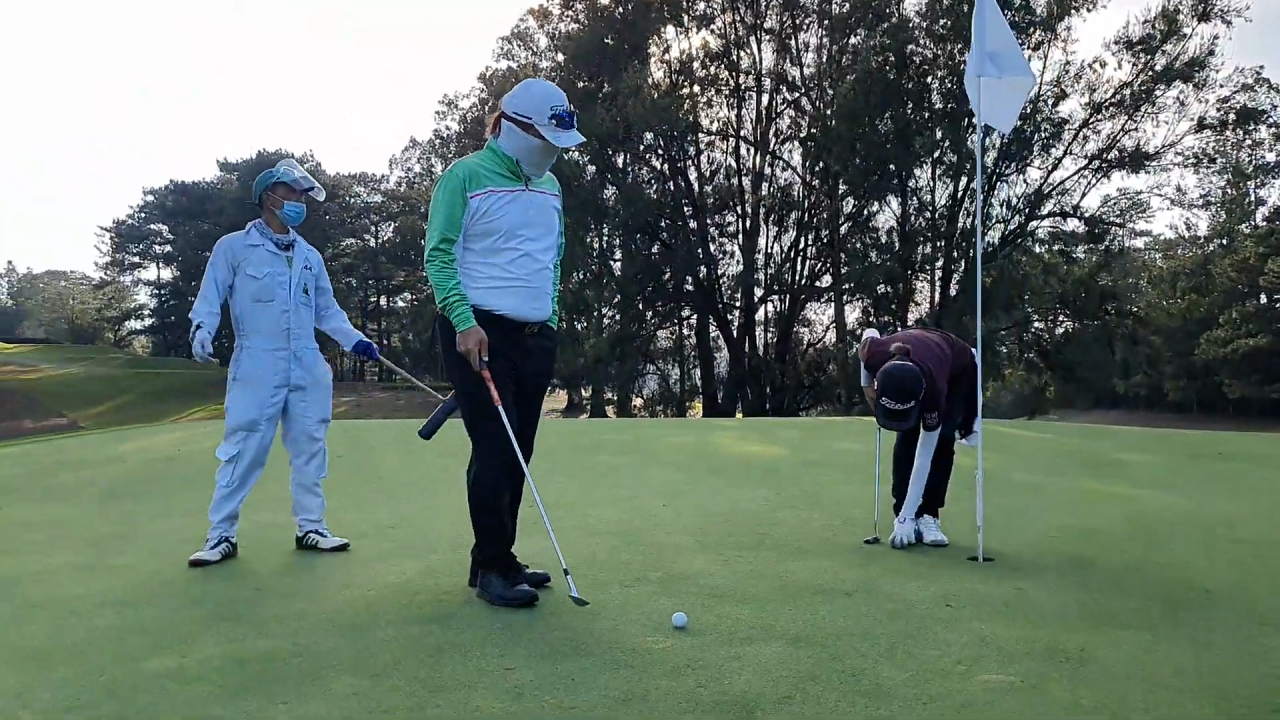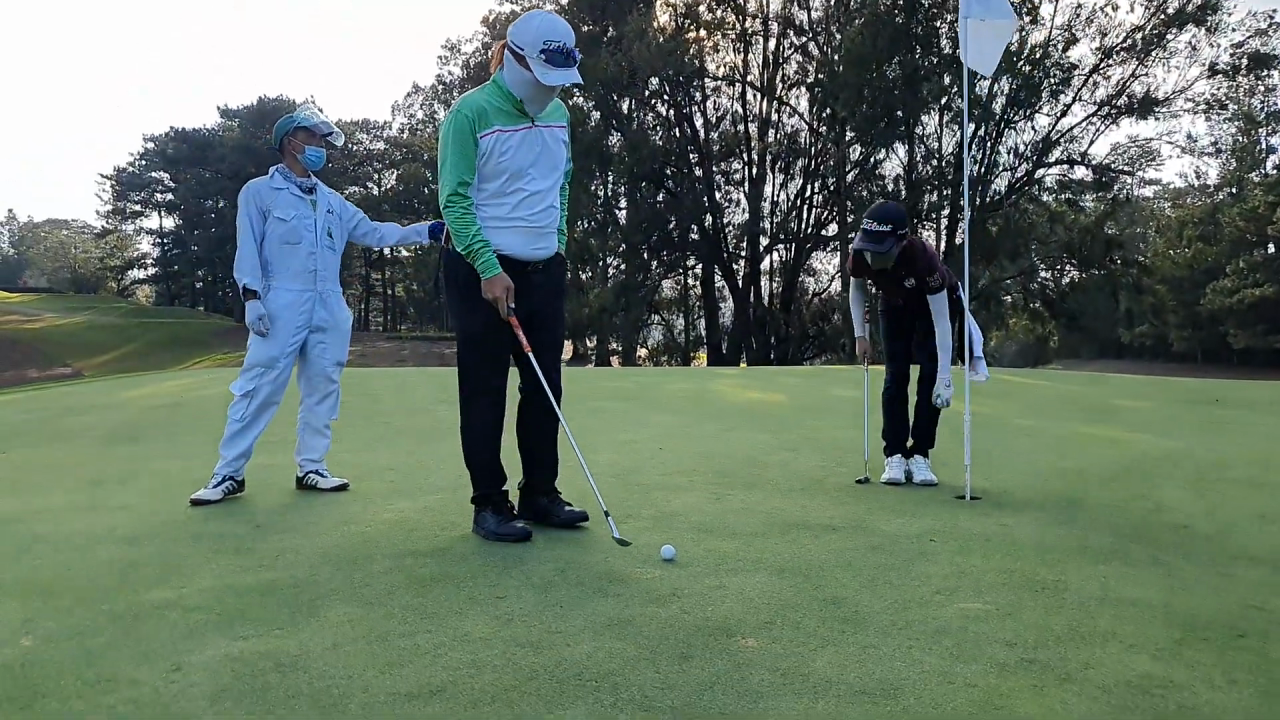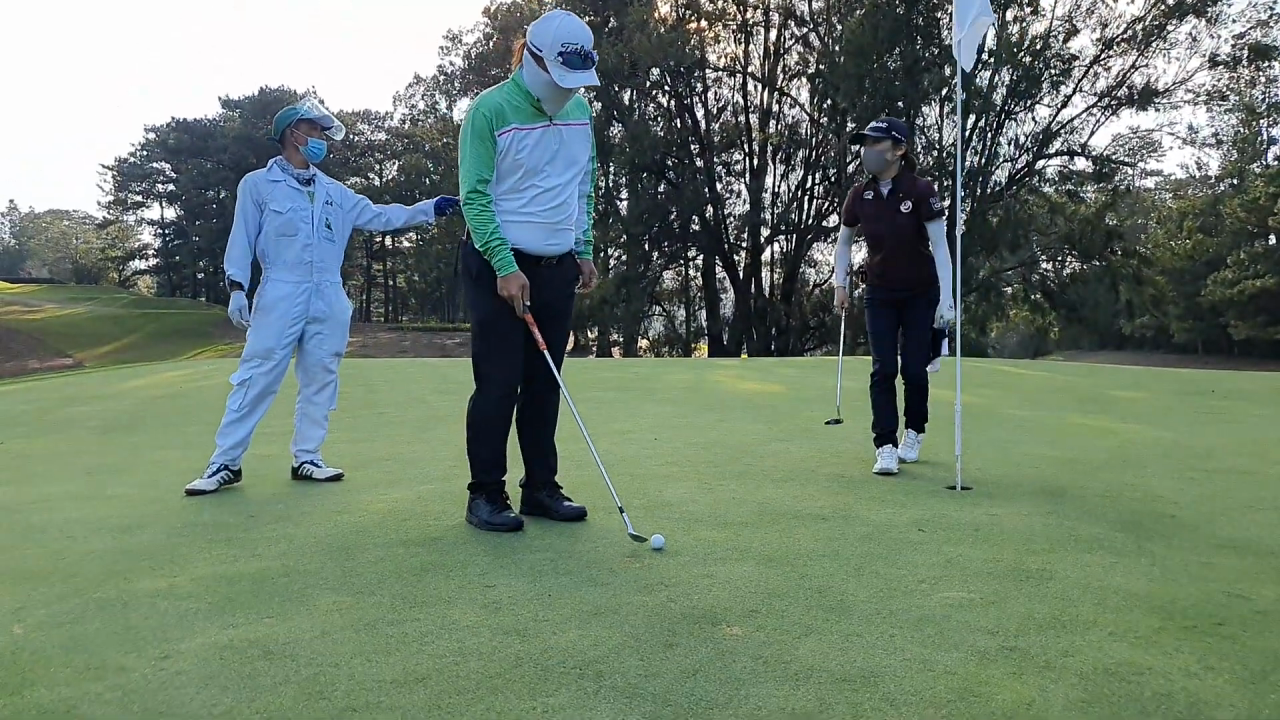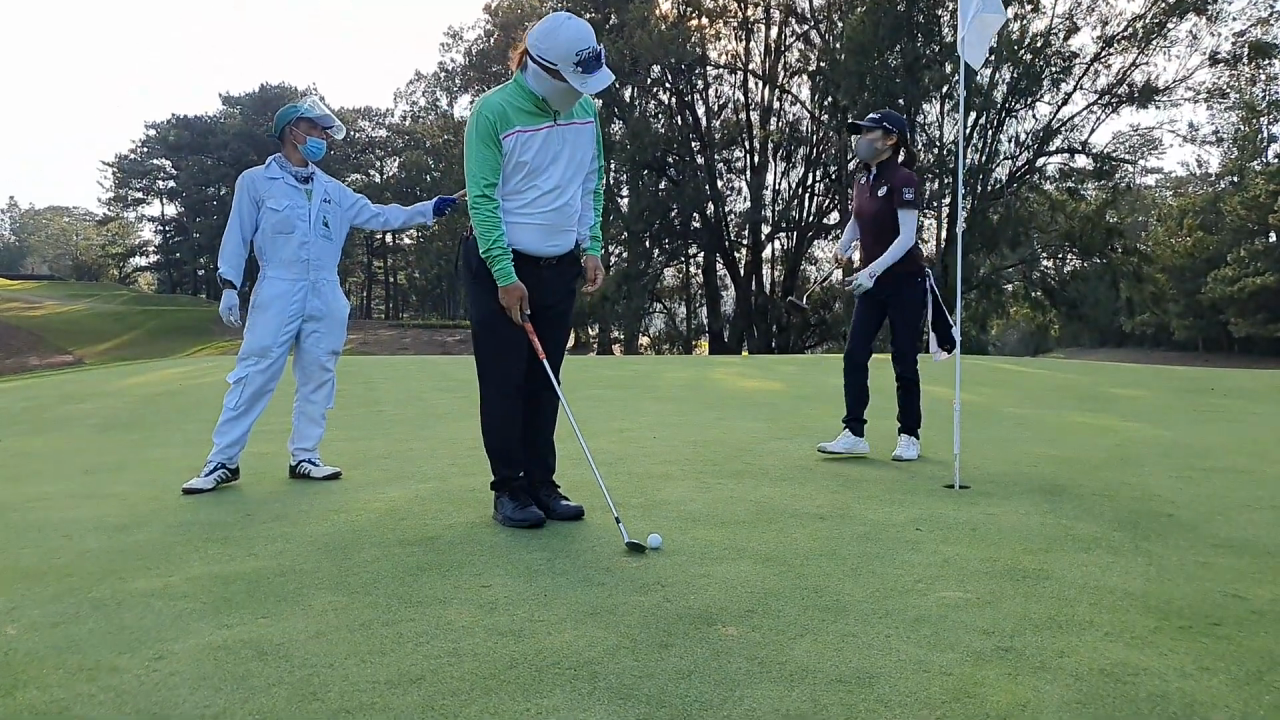
dt=0.4s
person 1, frame 1
left shoulder: (550, 186)
right shoulder: (464, 176)
right elbow: (438, 256)
left wrist: (551, 320)
right wrist: (463, 321)
left hip: (536, 335)
right hip: (478, 333)
left knee: (518, 451)
right knee: (494, 447)
left ankle: (496, 557)
right ankle: (491, 568)
person 1, frame 2
left shoulder: (557, 114)
right shoulder: (471, 112)
right elbow: (455, 198)
left wrist: (556, 241)
right wrist: (489, 269)
left hip: (544, 270)
right hip: (483, 272)
left knee: (546, 386)
right knee: (485, 392)
left ankle: (539, 493)
right ankle: (489, 504)
person 1, frame 3
left shoulder: (580, 110)
right shoulder: (490, 109)
right elbow: (475, 195)
left wrist: (585, 248)
right wrist: (505, 267)
left hip: (557, 265)
right hip: (498, 265)
left knee: (545, 381)
right knee: (499, 379)
left ankle: (540, 487)
right ankle: (485, 493)
person 1, frame 4
left shoulder: (584, 109)
right shoulder: (493, 111)
left elbow: (591, 183)
right elbow: (482, 198)
left wrist: (591, 246)
right wrist: (505, 275)
left hip: (559, 264)
right hip: (500, 265)
left knee: (544, 381)
right knee: (503, 380)
left ankle: (540, 483)
right ankle: (509, 489)
person 2, frame 1
left shoulder: (310, 256)
right shoulder: (233, 247)
left elbow: (326, 310)
right elbow: (210, 297)
left wrist: (355, 340)
right wrist: (202, 331)
left hip: (308, 364)
right hip: (257, 364)
left knee: (309, 446)
right knee: (243, 449)
left ankle: (310, 527)
right ankle: (221, 535)
person 2, frame 2
left shoulder: (332, 201)
right shoulder: (259, 191)
left elbow: (372, 233)
right elbow: (248, 248)
left wrist: (423, 231)
right wrist: (252, 296)
left hip: (330, 307)
right hip: (282, 304)
left knee: (323, 387)
right knee: (259, 386)
left ankle: (311, 467)
right ankle: (229, 473)
person 2, frame 3
left shoulder: (335, 191)
right shoulder: (258, 183)
left elbow: (380, 217)
right elbow: (241, 239)
left wrist: (429, 209)
right wrist: (237, 288)
left hip: (328, 298)
right hip: (280, 294)
left knee: (321, 379)
right knee: (257, 376)
left ankle: (307, 458)
right ankle: (225, 463)
person 2, frame 4
left shoulder: (332, 189)
right shoulder: (255, 180)
left elbow: (378, 216)
right elbow: (237, 237)
left wrist: (428, 209)
right wrist: (229, 286)
left hip: (326, 295)
right hip: (277, 292)
left knee: (318, 376)
right knee: (255, 373)
left ankle: (304, 457)
right ankle: (222, 461)
person 3, frame 1
left shoulder: (931, 388)
right shoulder: (874, 355)
left elbow: (923, 458)
right elbow: (869, 335)
right wrist: (866, 384)
left hip: (957, 371)
left knee: (942, 441)
right knee: (906, 440)
left ankle: (928, 515)
right ankle: (903, 517)
person 3, frame 2
left shoulder: (923, 258)
right shoulder: (861, 252)
left elbow: (941, 322)
right elbow: (858, 289)
left wrist: (945, 378)
right wrist: (861, 334)
left hip: (934, 310)
right hip: (895, 308)
left knee: (931, 380)
right knee: (895, 380)
left ankle: (920, 456)
right ankle: (895, 457)
person 3, frame 3
left shoulder: (921, 191)
right shoulder: (860, 195)
left elbow: (940, 246)
right elbow: (844, 241)
left wrist: (946, 298)
right wrist: (840, 283)
left hip: (920, 293)
right hip: (880, 292)
left knee: (915, 368)
right knee: (883, 369)
left ankle: (914, 433)
right ankle: (886, 446)
person 3, frame 4
left shoulder: (903, 179)
right shoulder: (862, 180)
left elbow: (907, 237)
left wrist: (873, 269)
right wrist: (843, 246)
left hip: (904, 282)
right hip: (871, 285)
left knee: (904, 361)
right knee: (854, 356)
left ankle: (909, 436)
right ankle: (855, 435)
